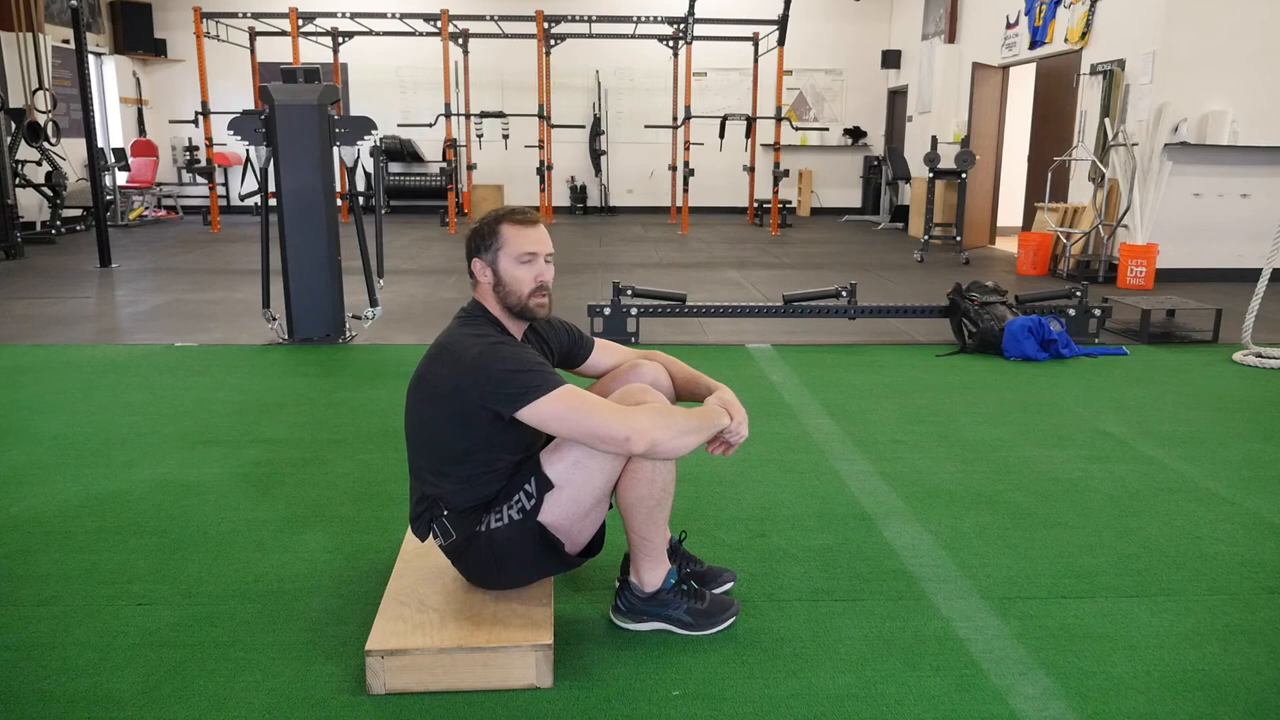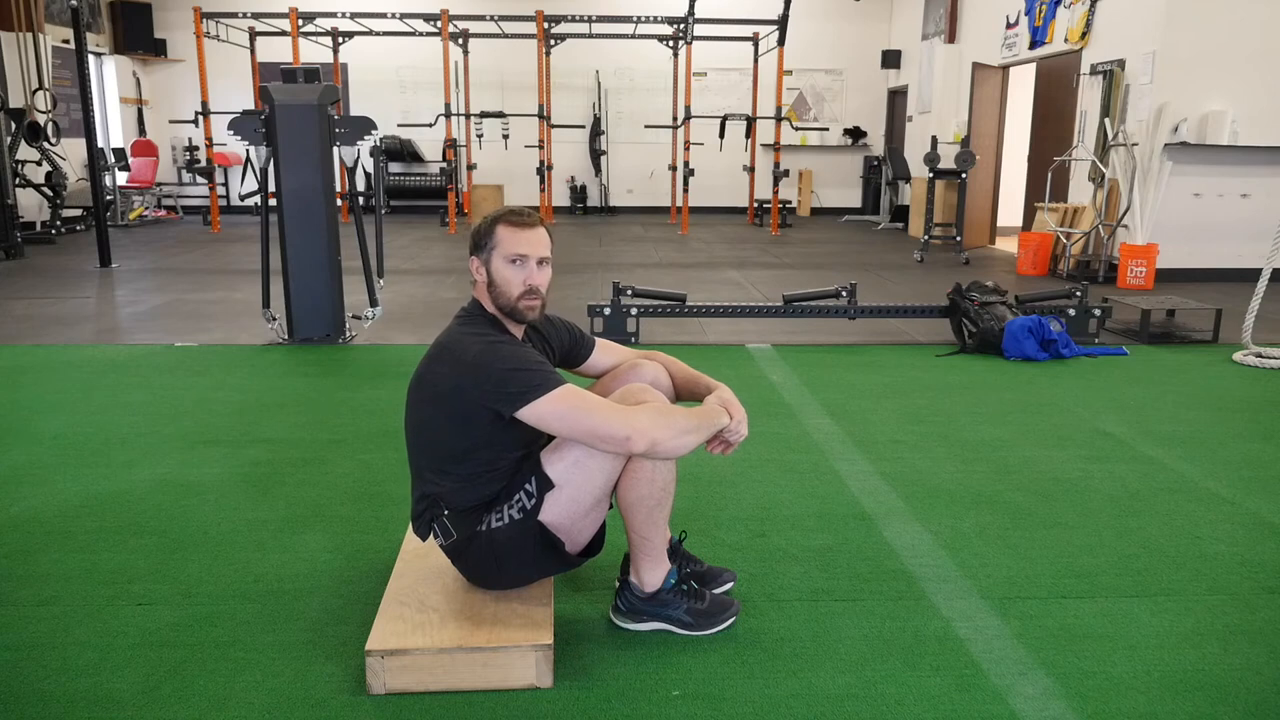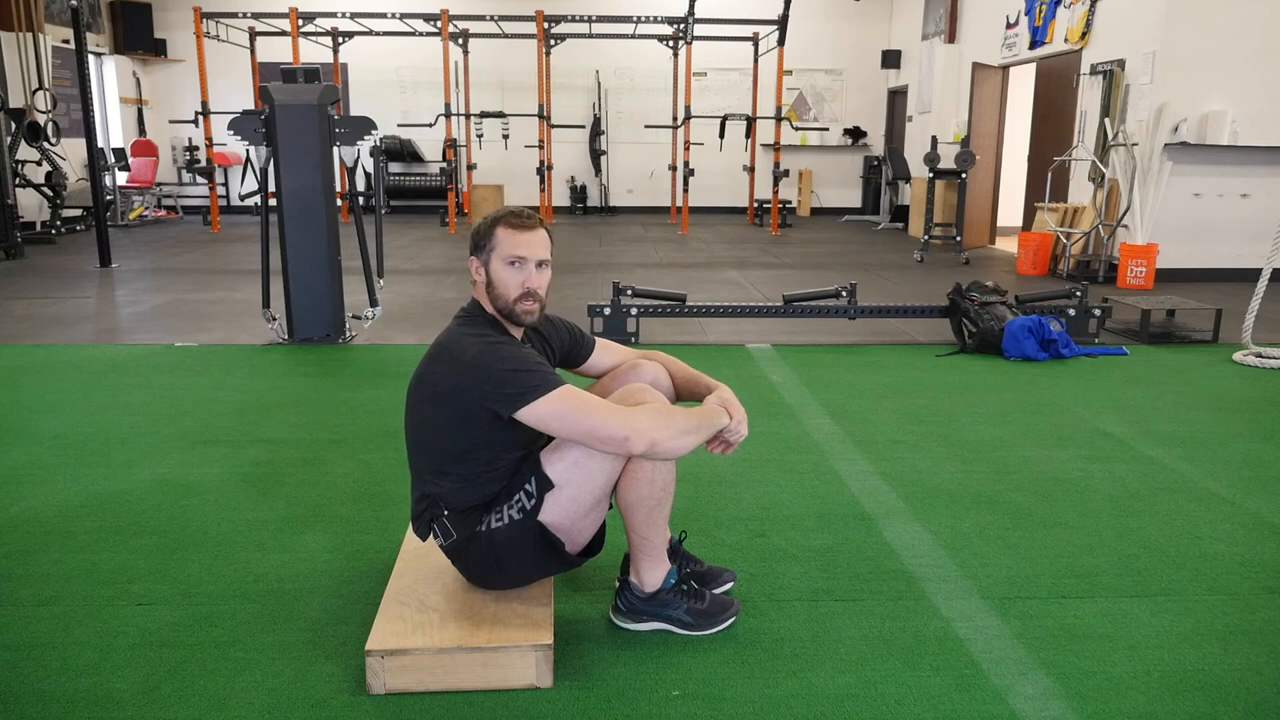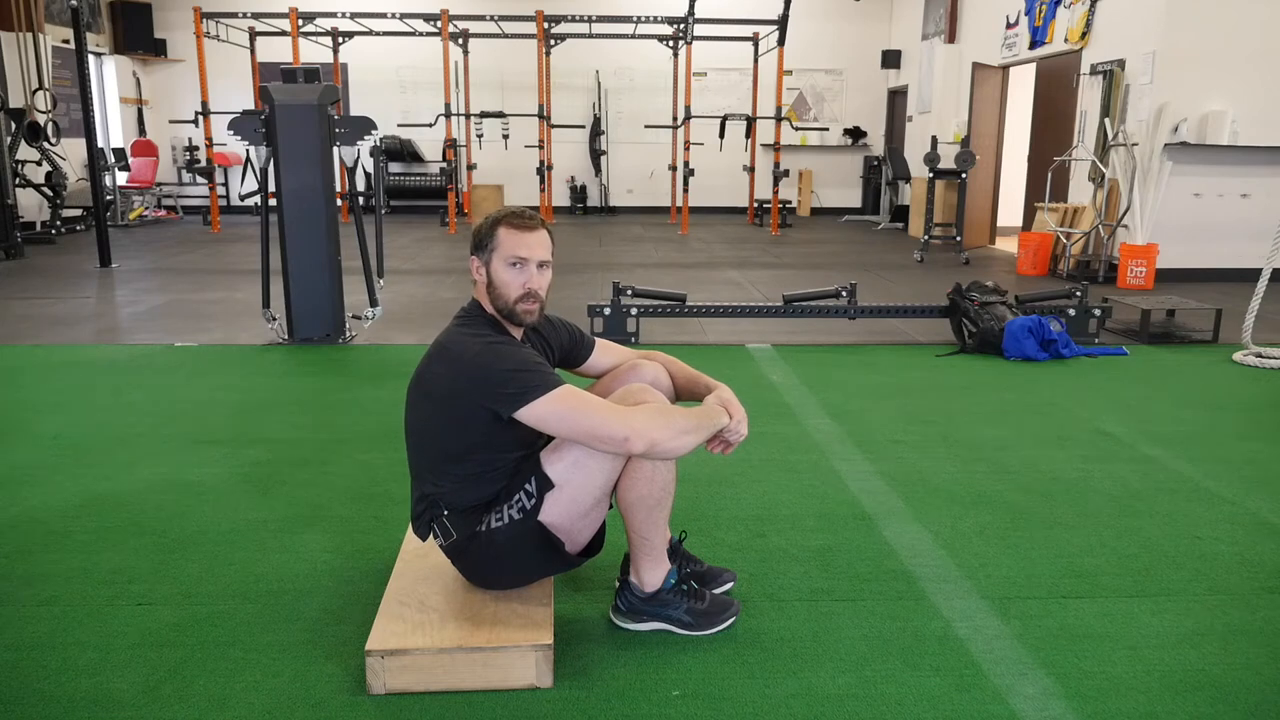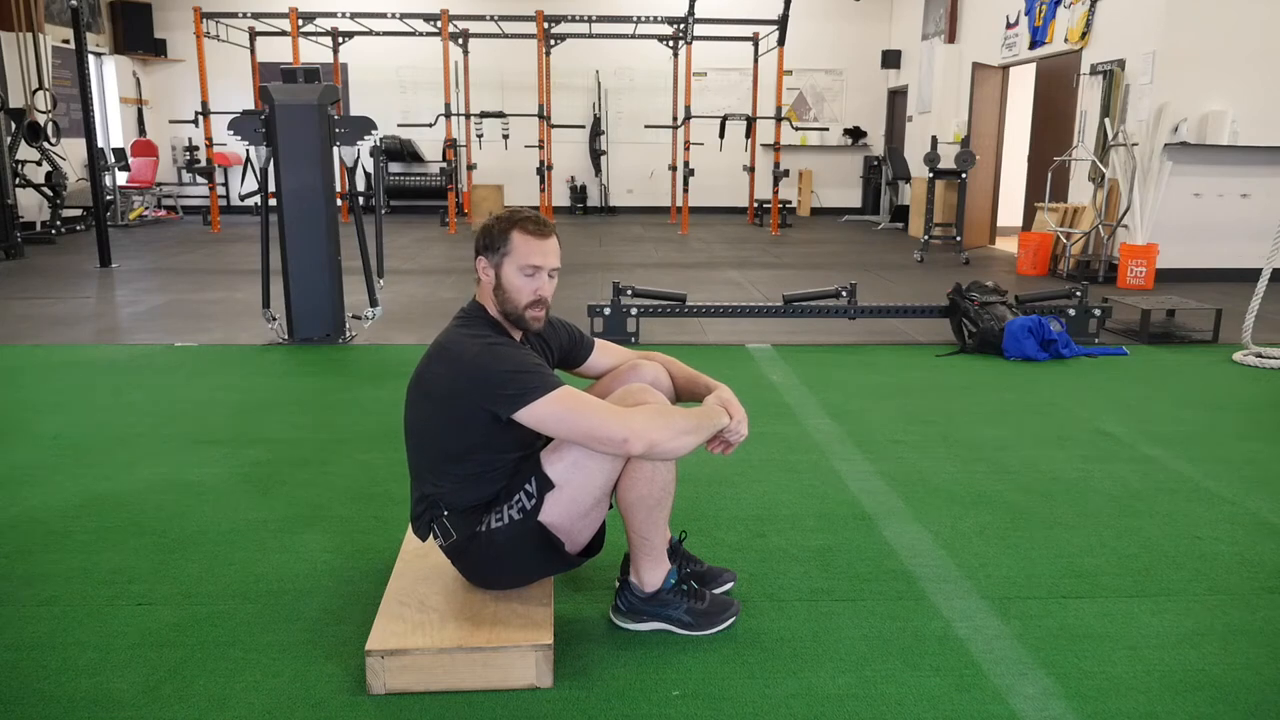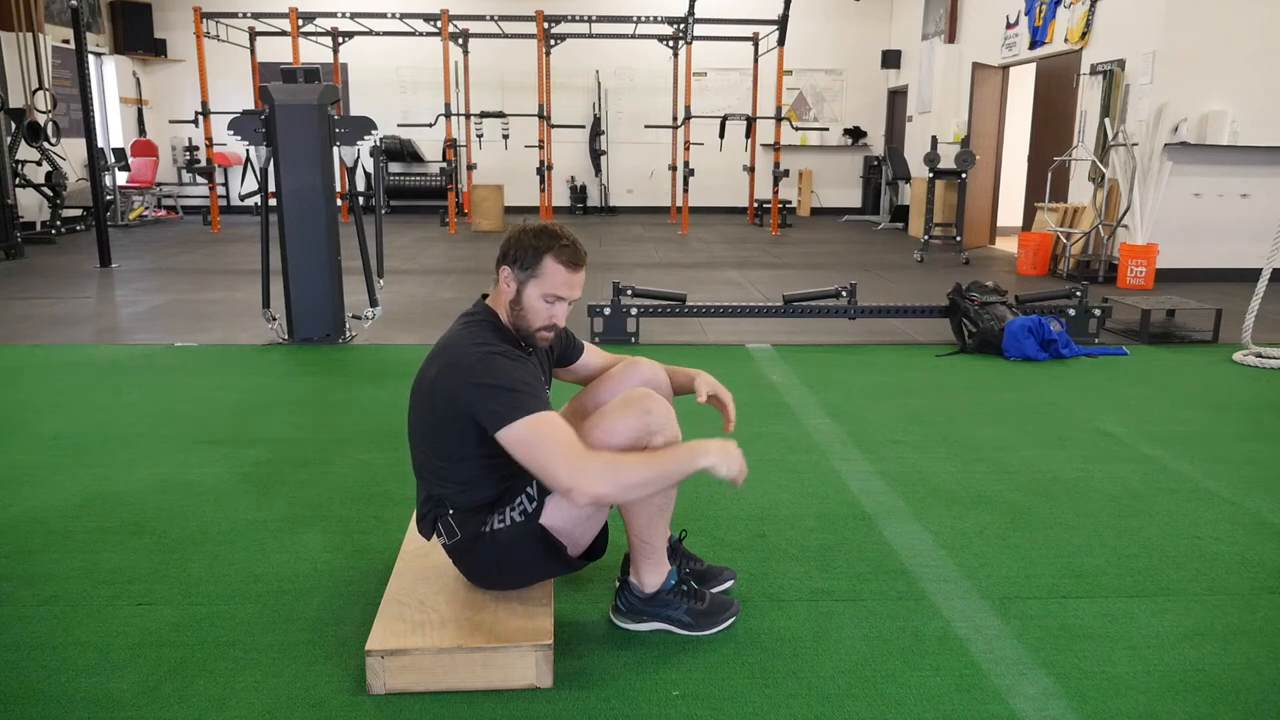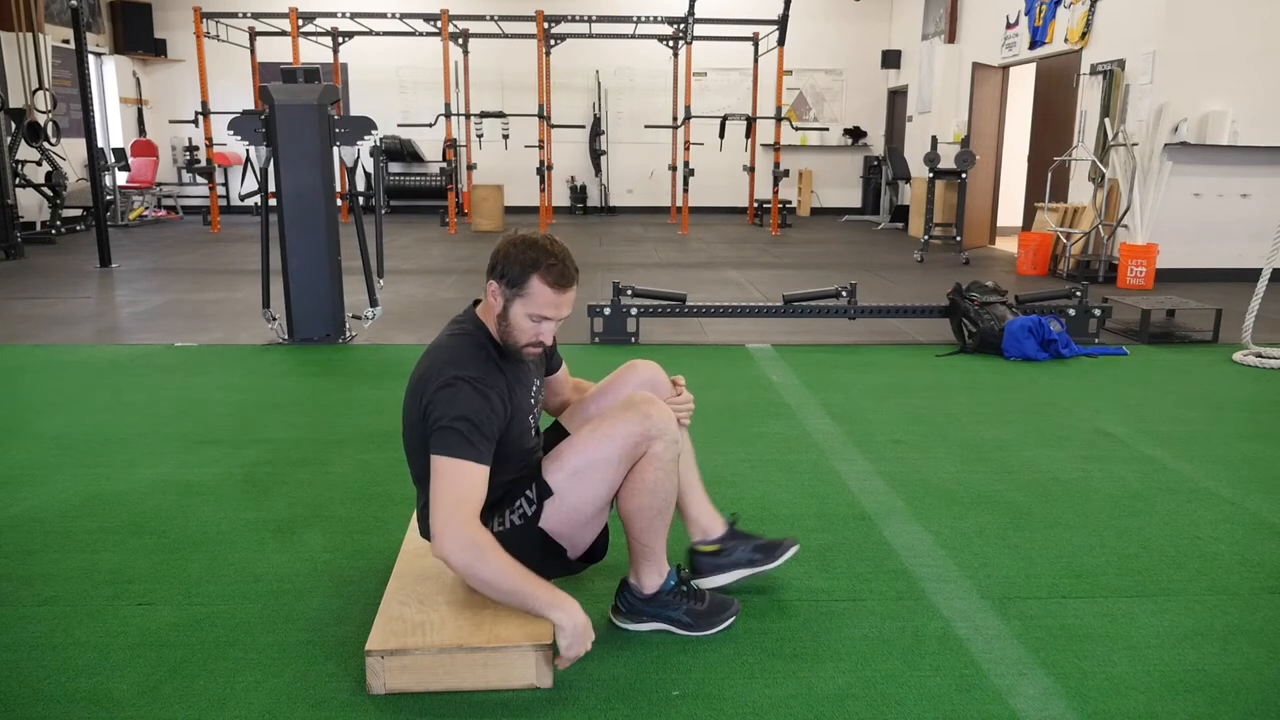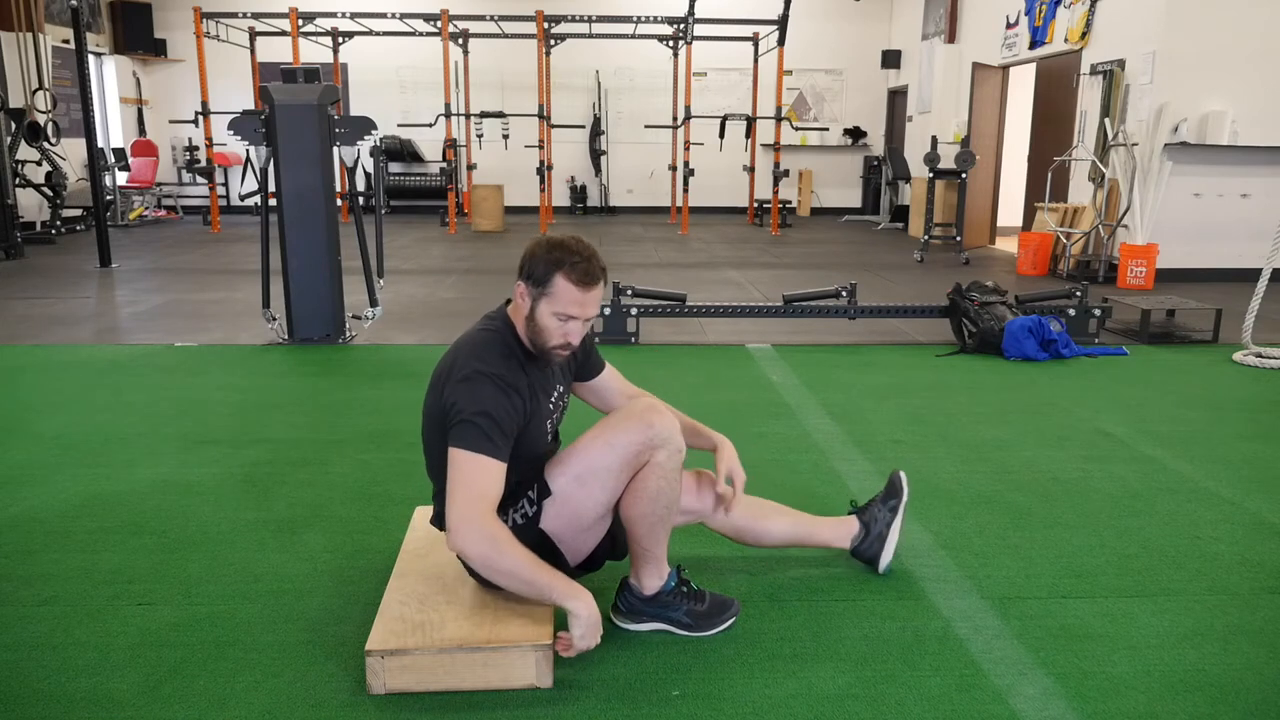
dt=0.5s
person 1, frame 1
left shoulder: (532, 326)
right shoulder: (482, 356)
left elbow: (642, 359)
right elbow: (633, 434)
left wrist: (715, 390)
right wrist: (718, 417)
left hip: (515, 487)
right hip: (485, 539)
left knee: (646, 376)
right knee: (641, 424)
left ankle: (657, 552)
right ankle: (649, 592)
person 1, frame 2
left shoulder: (534, 326)
right shoulder: (481, 356)
left elbow: (643, 359)
right elbow: (633, 433)
left wrist: (715, 389)
right wrist: (716, 415)
left hip: (515, 486)
right hip: (485, 538)
left knee: (647, 375)
right knee: (642, 423)
left ankle: (660, 552)
right ankle: (649, 591)
person 1, frame 3
left shoulder: (534, 326)
right shoulder: (480, 356)
left elbow: (645, 359)
right elbow: (632, 435)
left wrist: (715, 390)
right wrist: (717, 416)
right hip: (484, 538)
left knee: (646, 377)
right knee: (640, 418)
left ankle: (658, 552)
right ankle: (650, 591)
person 1, frame 4
left shoulder: (534, 326)
right shoulder: (481, 357)
left elbow: (642, 359)
right elbow: (630, 435)
left wrist: (714, 389)
right wrist: (717, 415)
left hip: (515, 487)
right hip: (486, 538)
left knee: (646, 376)
right knee: (642, 416)
left ankle: (658, 551)
right ankle: (649, 590)
person 1, frame 5
left shoulder: (533, 324)
right shoulder: (479, 357)
left elbow: (641, 360)
right elbow: (629, 436)
left wrist: (714, 389)
right wrist: (717, 417)
right hip: (486, 538)
left knee: (647, 378)
right knee: (641, 418)
left ankle: (659, 553)
right ankle: (650, 591)
person 1, frame 6
left shoulder: (533, 325)
right shoulder: (483, 362)
left elbow: (615, 365)
right elbow: (582, 483)
left wrist: (692, 377)
right wrist: (702, 453)
left hip: (517, 486)
right hip: (490, 538)
left knee: (643, 377)
right knee: (648, 416)
left ankle: (658, 551)
right ankle: (650, 591)
person 1, frame 7
left shoulder: (517, 330)
right shoulder: (462, 383)
left elbow: (566, 393)
right elbow: (453, 539)
left wrist: (662, 396)
right wrist: (562, 611)
right hip: (504, 536)
left knee: (645, 377)
right knee: (648, 420)
left ankle: (712, 542)
right ankle: (650, 593)
person 1, frame 8
left shoulder: (558, 334)
right shoulder: (485, 377)
left elbow: (627, 398)
right elbow: (468, 533)
left wrist: (715, 441)
right wrist: (576, 600)
left hip: (541, 500)
right hip: (512, 541)
left knee: (705, 495)
right knee: (654, 428)
left ankle: (855, 533)
right ankle: (649, 593)
